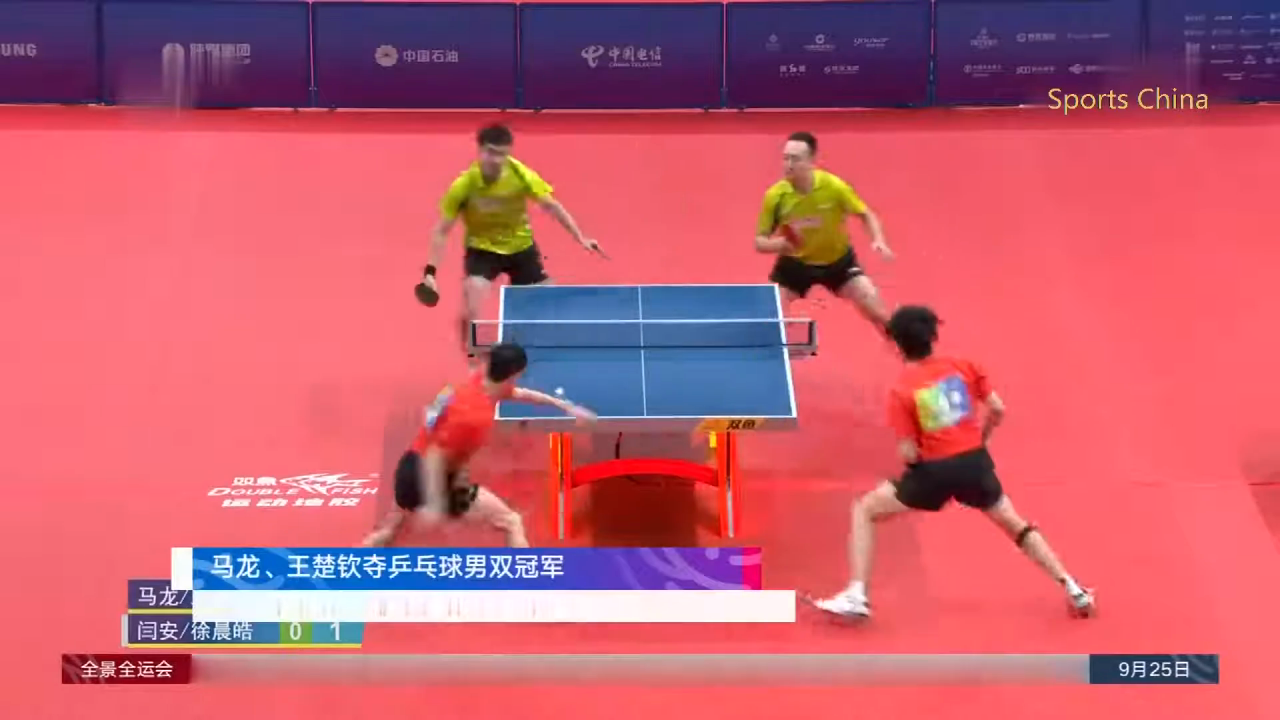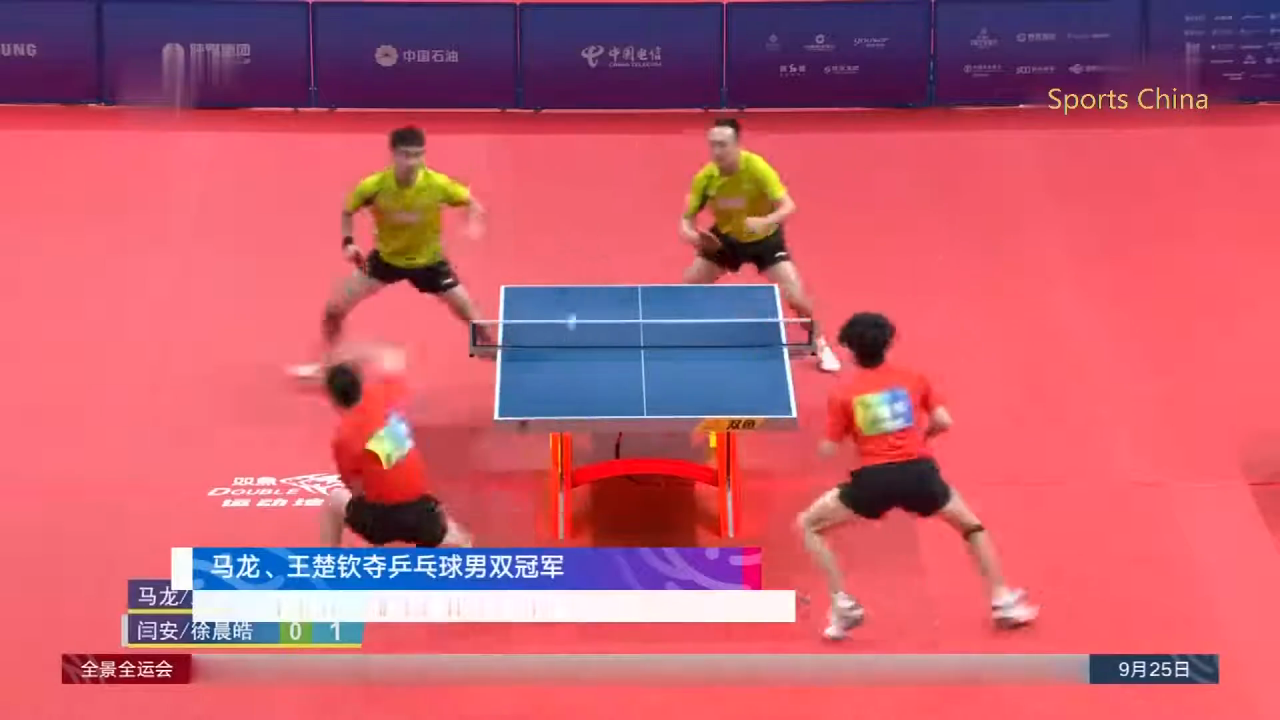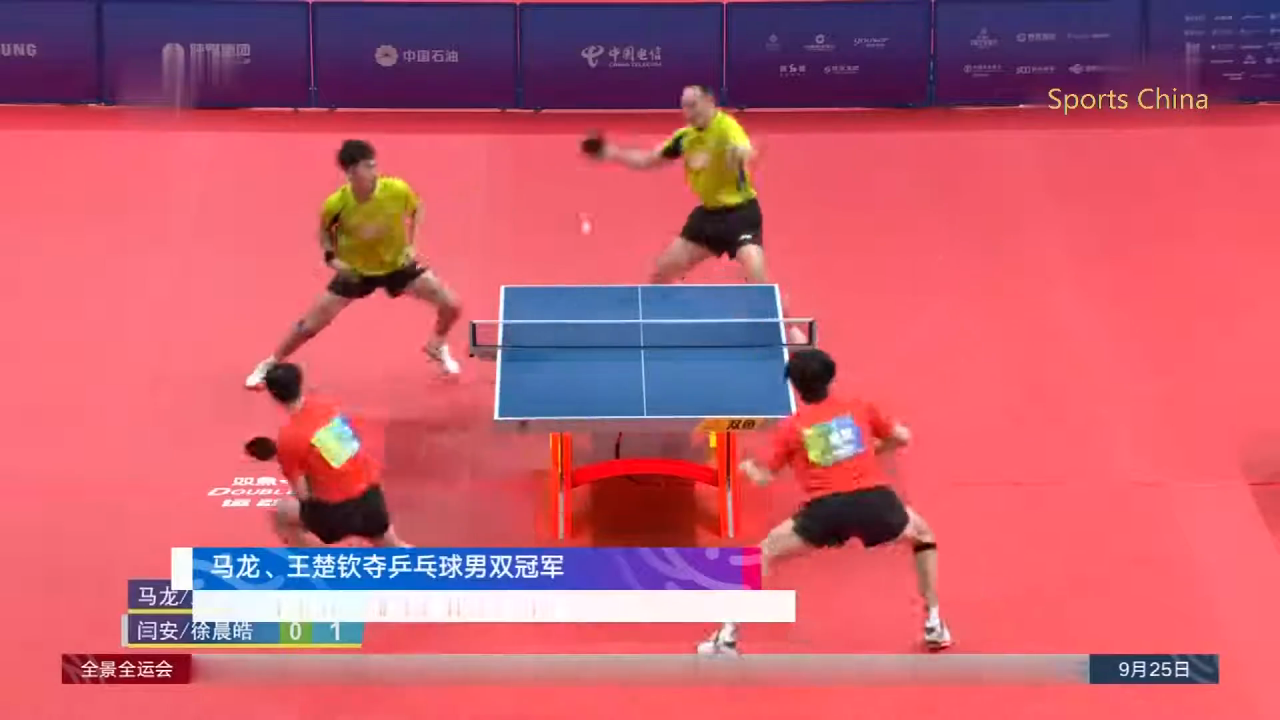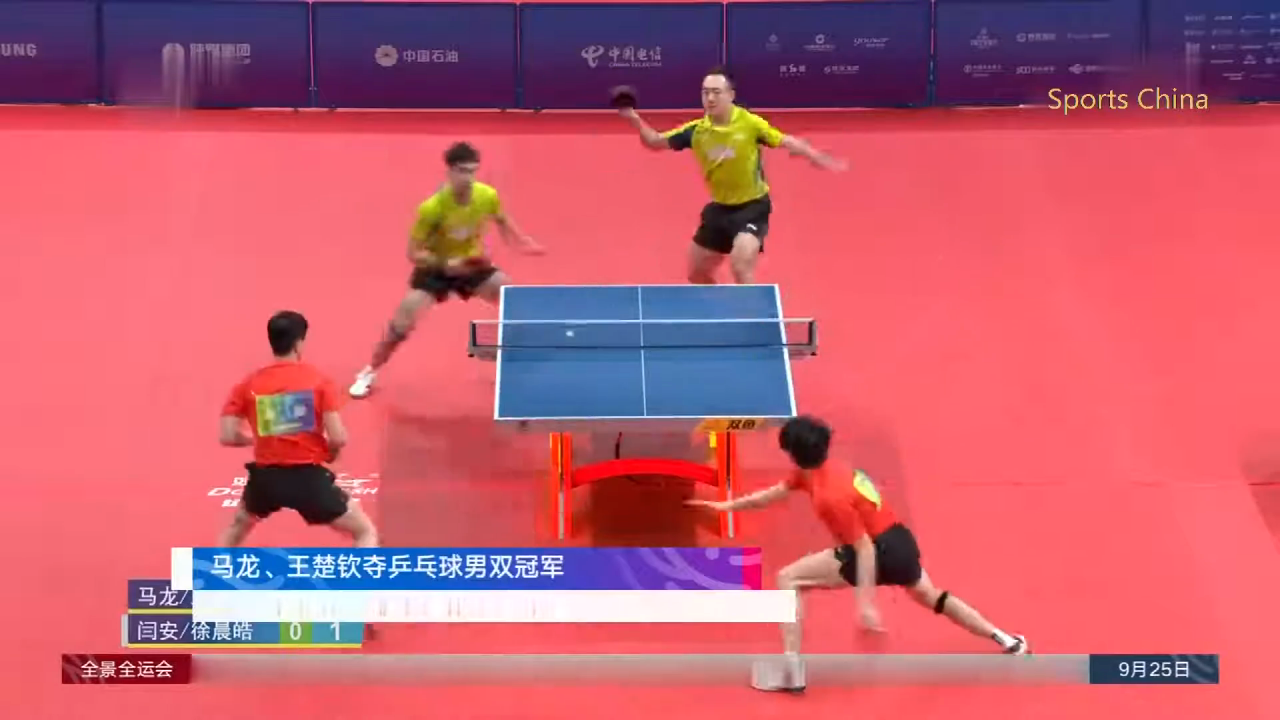
dt=0.3s
person 1, frame 1
left shoulder: (902, 390)
right shoulder: (963, 367)
left elbow: (908, 453)
right elbow: (998, 408)
left wrist: (920, 444)
left hip: (933, 471)
right hip: (973, 463)
left knee: (863, 512)
right knee: (1016, 526)
left ankle: (856, 597)
right ankle: (1071, 589)
person 1, frame 2
left shoulder: (843, 393)
right shoulder: (913, 380)
left elbow: (828, 449)
right elbow: (943, 421)
left wrist: (848, 431)
left hip: (874, 480)
right hip: (919, 474)
left knee: (806, 525)
right knee: (970, 525)
left ankle: (843, 606)
right ankle: (1002, 601)
person 1, frame 3
left shoulder: (791, 427)
right shoulder: (859, 407)
left elbow: (762, 478)
right elbow: (902, 437)
left wrist: (746, 467)
right wrist: (880, 446)
left hip: (826, 508)
right hip: (873, 503)
left knee: (764, 556)
right knee: (923, 535)
left ankle: (727, 636)
right ankle: (933, 625)
person 1, frame 4
left shoulder: (829, 498)
right shoulder: (821, 467)
left elbow: (865, 548)
right elbow: (779, 491)
left wrist: (865, 603)
right wrist: (730, 504)
left hip: (884, 550)
right hip: (898, 539)
left knee: (788, 581)
right knee: (933, 597)
left ankle: (792, 670)
right ankle: (1005, 639)
person 2, frame 1
left shoulder: (519, 173)
right shoulder: (463, 185)
left elbow: (551, 205)
right elbow: (442, 230)
left wrist: (581, 238)
right wrist: (430, 272)
left hip: (520, 246)
right hip: (482, 249)
right knee: (470, 315)
person 2, frame 2
left shoulder: (437, 185)
right shoulder: (373, 187)
left elbow: (472, 203)
right elbow: (347, 212)
left wrist: (474, 224)
right wrist: (348, 242)
left hip: (429, 260)
right hip: (386, 258)
left knee: (470, 316)
right knee: (336, 307)
person 2, frame 3
left shoulder: (396, 190)
right shoulder: (336, 204)
left elbow: (416, 210)
right elbow: (324, 230)
left wrist: (411, 245)
right wrist: (331, 258)
left hip: (397, 264)
right hip: (355, 270)
left knee: (451, 305)
right knee: (313, 323)
left ankle: (436, 348)
right ankle: (271, 364)
person 2, frame 4
left shoulder: (488, 196)
right shoulder: (432, 208)
left elbow: (502, 222)
right elbow: (413, 253)
left wrist: (524, 242)
right wrist: (443, 262)
left hip: (473, 266)
right hip: (433, 269)
right knee: (403, 322)
right ankle: (369, 373)
person 3, frame 1
left shoulder: (835, 187)
right shoulder: (775, 196)
left elbow: (866, 215)
right elbow: (760, 242)
left wrist: (878, 240)
right wrist: (780, 244)
left hip: (838, 260)
right hip: (796, 264)
left knee: (877, 312)
person 3, frame 2
left shoulder: (758, 169)
right shoulder: (705, 178)
left elbow: (788, 206)
right elbow: (687, 219)
left wrist: (766, 221)
right wrist: (694, 236)
left hip: (766, 239)
right hip: (725, 238)
left knee: (796, 298)
left ankle: (821, 345)
person 3, frame 3
left shoulder: (725, 126)
right shoulder: (684, 137)
left elbow: (746, 151)
right elbow: (649, 161)
left wrist: (741, 153)
right wrist: (611, 152)
left hip: (739, 213)
right hip: (708, 213)
left knee: (757, 280)
right knee: (661, 270)
left ankle: (792, 331)
person 3, frame 4
left shoulder: (750, 124)
right shoulder: (695, 131)
left elbow: (790, 145)
right elbow: (655, 142)
left wrist: (824, 161)
right wrist: (634, 119)
left hip: (751, 208)
right hip: (719, 209)
left knee: (740, 267)
right knee: (696, 274)
person 4, frame 1
left shoulder: (480, 381)
right shoulder: (472, 417)
left elbow: (513, 392)
right elbow: (433, 456)
left wrist: (563, 404)
right wrist: (433, 505)
left hip: (409, 470)
left knee: (395, 524)
right knee: (511, 524)
person 4, frame 2
left shoulder: (342, 438)
right shoulder: (384, 396)
left elbow: (355, 491)
right elbow: (395, 360)
right hip: (419, 513)
left knee: (335, 502)
person 4, frame 3
left shoulder: (289, 437)
right shoulder: (328, 406)
left elbow: (303, 495)
left hip: (341, 514)
right hip: (371, 503)
left knee: (280, 515)
right knee: (392, 547)
person 4, frame 4
left shoulder: (249, 384)
right shoulder: (319, 381)
left elbow: (226, 436)
right elbow: (339, 438)
right wrist: (333, 450)
left hip: (267, 476)
right hip: (309, 478)
left knee: (241, 523)
right knee: (365, 532)
